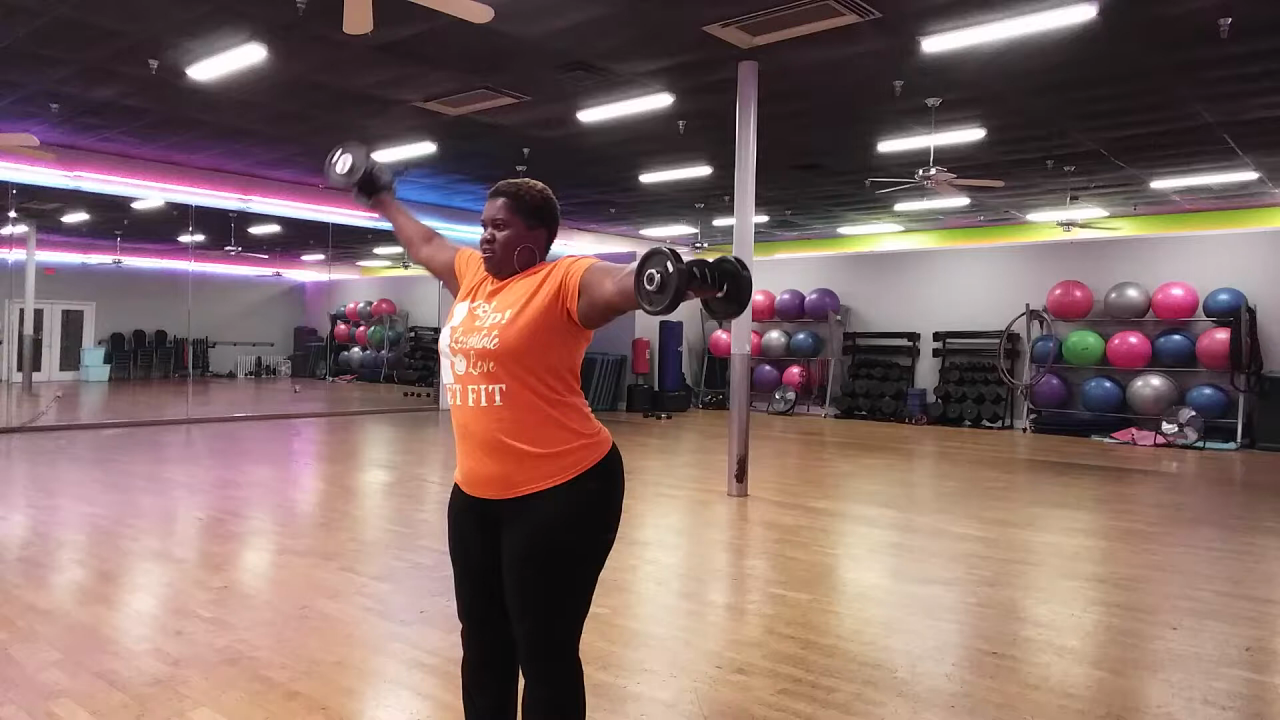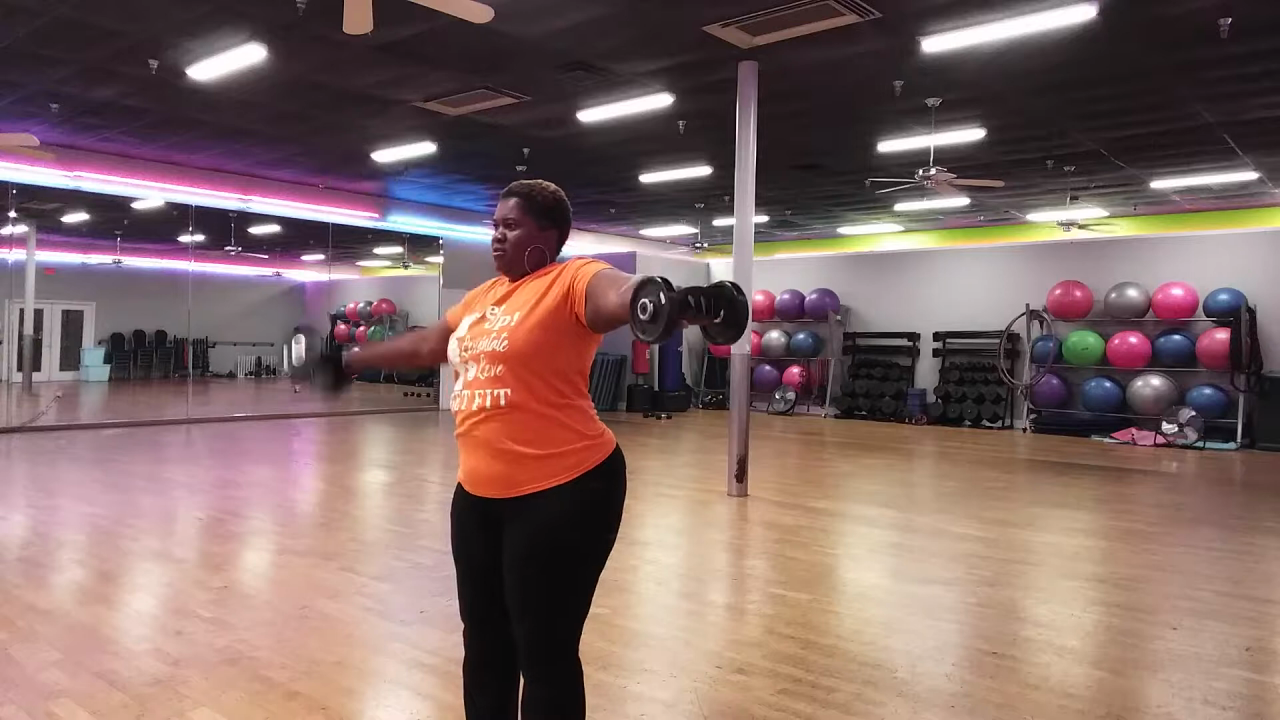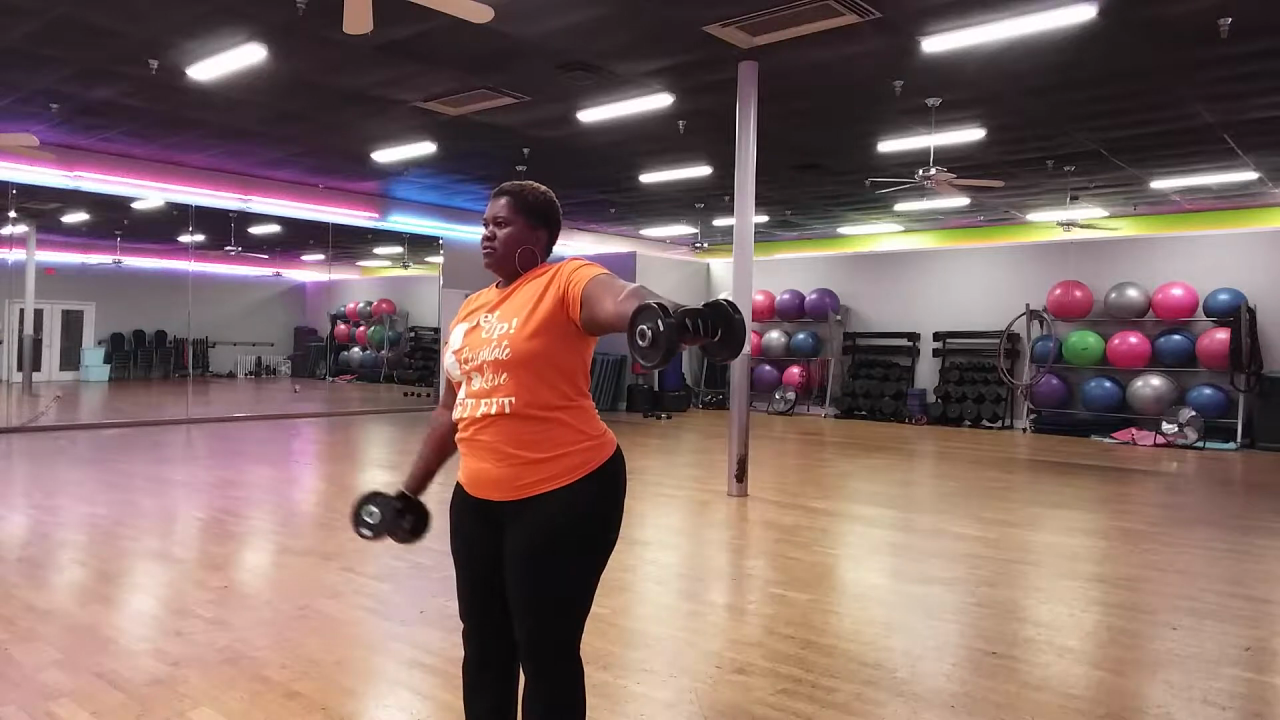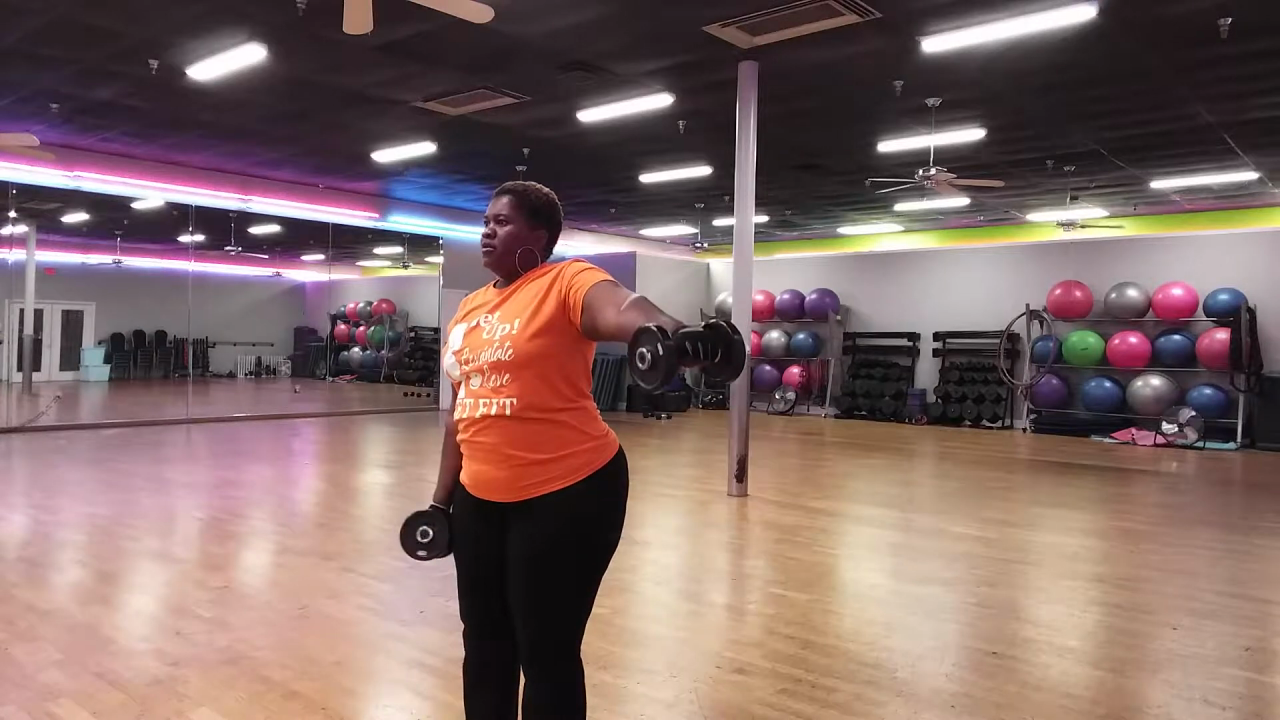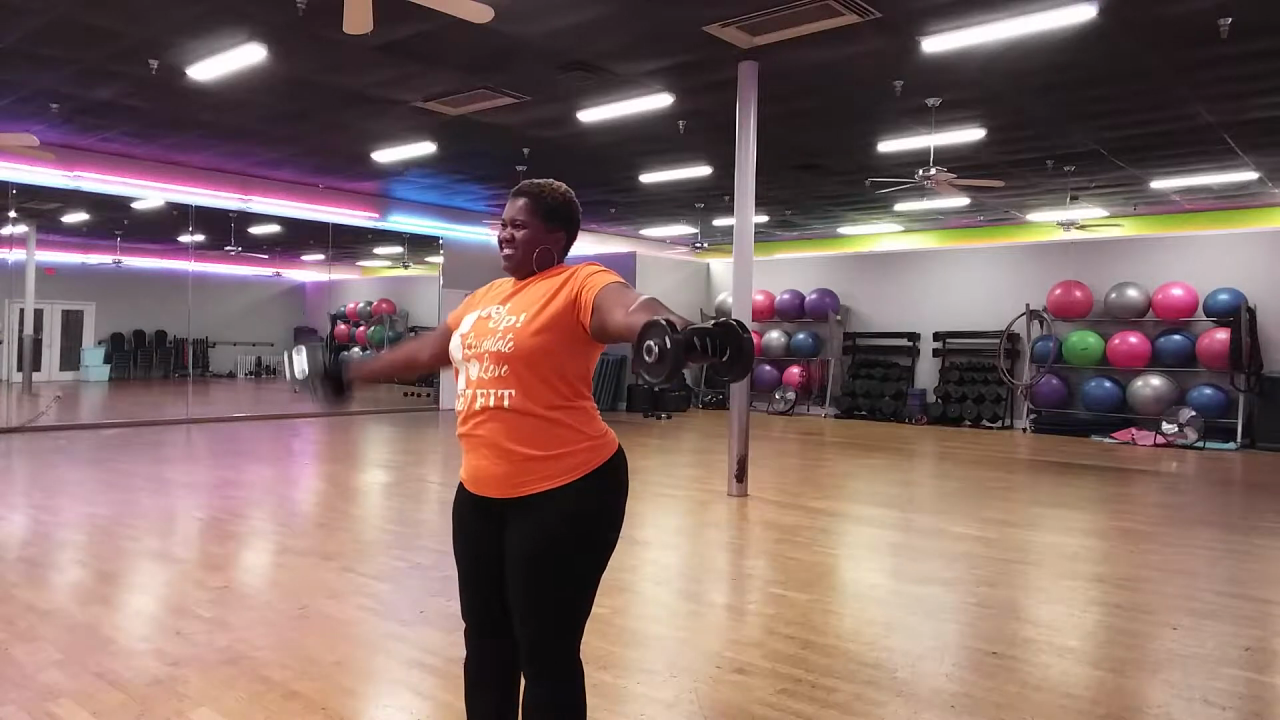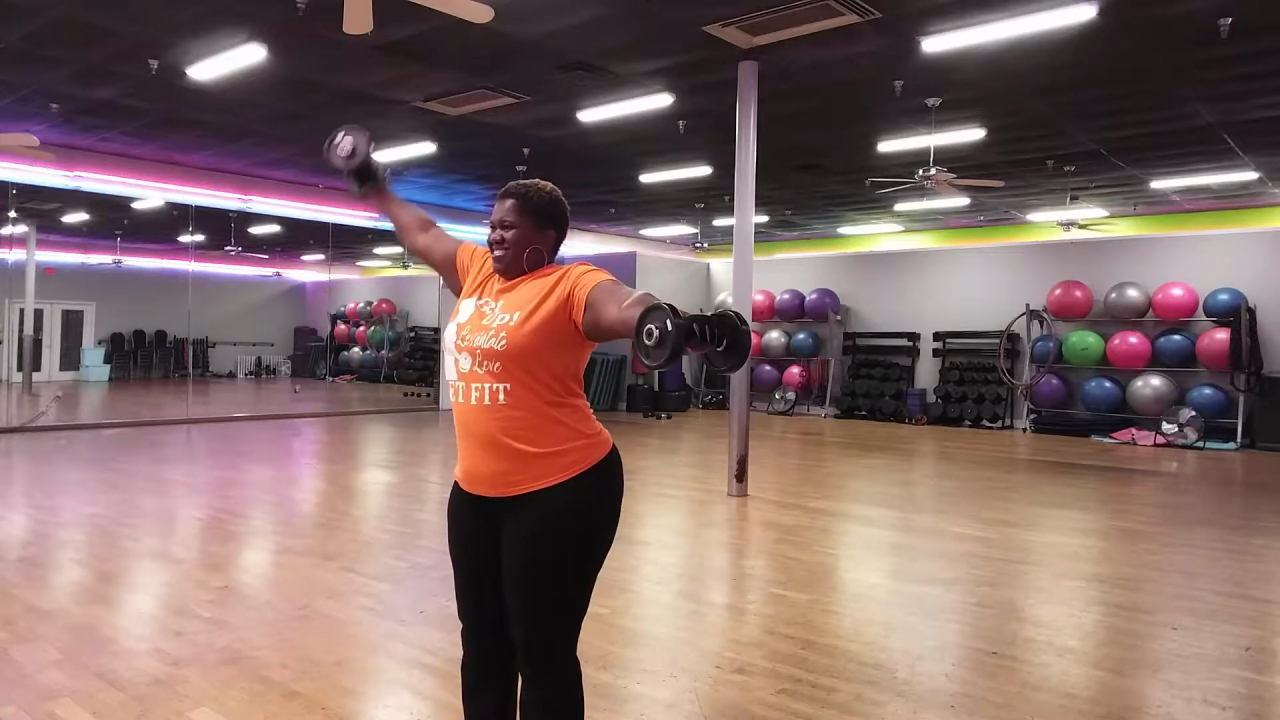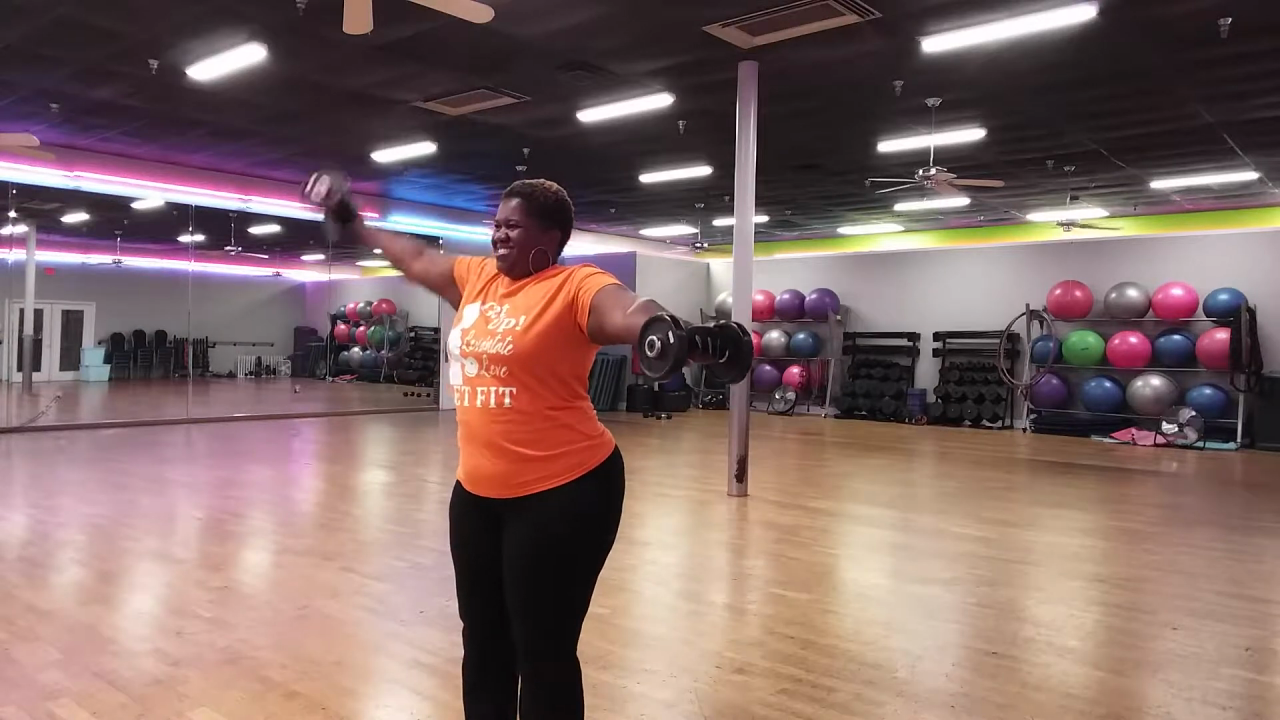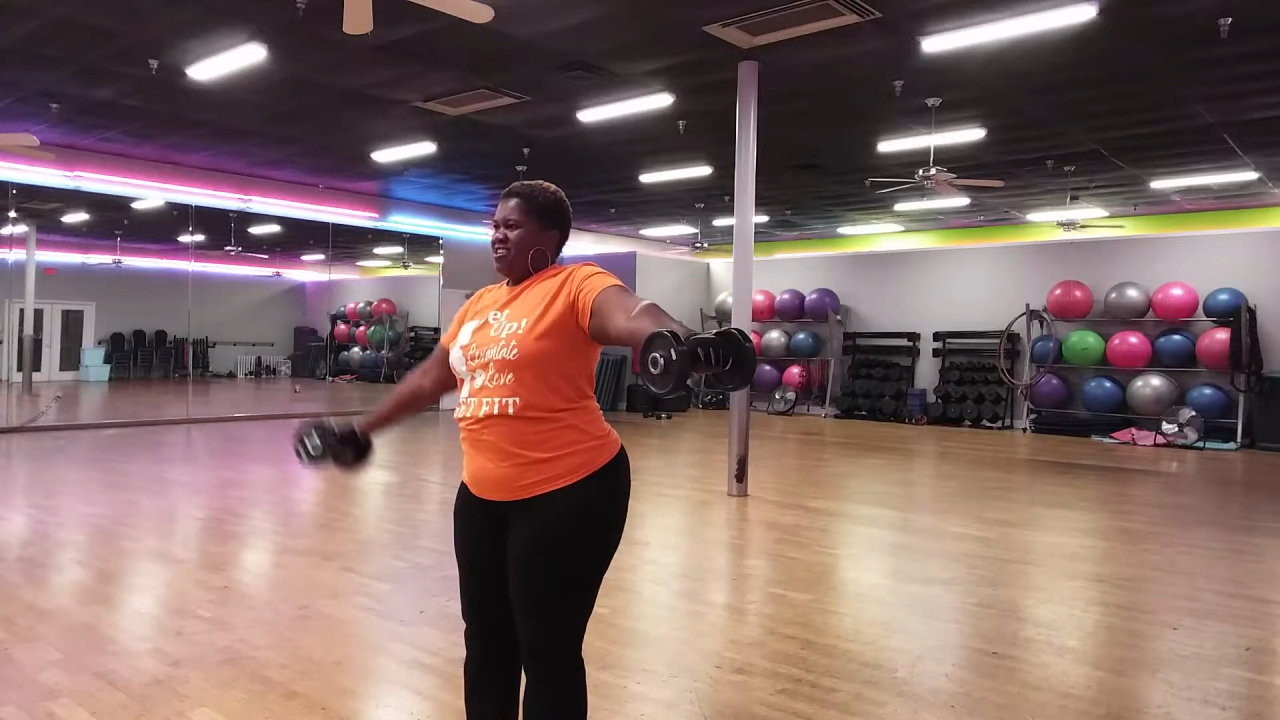
dt=0.4s
person 1, frame 1
left shoulder: (564, 279)
right shoulder: (474, 275)
left elbow: (625, 282)
right elbow: (426, 241)
right wrist: (381, 197)
left hip: (560, 492)
right hip: (476, 494)
left knee: (545, 653)
right knee: (483, 646)
person 1, frame 2
left shoulder: (570, 278)
right shoulder: (481, 297)
left elbow: (626, 294)
right elbow: (424, 346)
right wrist: (348, 361)
left hip: (561, 491)
right hip: (479, 492)
left knee: (545, 652)
right knee: (482, 643)
person 1, frame 3
left shoulder: (566, 281)
right shoulder: (470, 308)
left elbow: (621, 300)
right elbow: (451, 409)
right wrist: (411, 490)
left hip: (564, 494)
right hip: (479, 497)
left knee: (546, 652)
right knee: (483, 646)
person 1, frame 4
left shoulder: (567, 284)
right shoulder: (467, 308)
left elbow: (623, 309)
right wrist: (442, 500)
left hip: (568, 495)
right hip: (484, 499)
left knee: (547, 653)
right knee: (485, 645)
person 1, frame 5
left shoulder: (581, 285)
right shoulder: (486, 296)
left elbow: (634, 312)
right elbow: (428, 349)
left wrist: (683, 337)
right wrist: (356, 372)
left hip: (565, 493)
right hip: (482, 493)
left knee: (546, 651)
right knee: (485, 642)
person 1, frame 6
left shoulder: (572, 285)
right shoulder: (477, 273)
left elbow: (626, 306)
right elbow: (422, 232)
right wrist: (375, 189)
left hip: (561, 492)
right hip: (476, 493)
left knee: (543, 652)
right knee: (482, 644)
person 1, frame 7
left shoulder: (578, 287)
right shoulder: (477, 279)
left elbow: (630, 314)
right elbow: (417, 255)
right wrist: (355, 223)
left hip: (561, 492)
right hip: (478, 493)
left knee: (542, 649)
right knee: (482, 642)
person 1, frame 8
left shoulder: (576, 286)
right shoulder: (479, 304)
left elbow: (631, 315)
right elbow: (430, 378)
left wrist: (681, 340)
right wrist: (364, 428)
left hip: (567, 493)
right hip: (483, 497)
left knee: (546, 650)
right knee: (485, 643)
